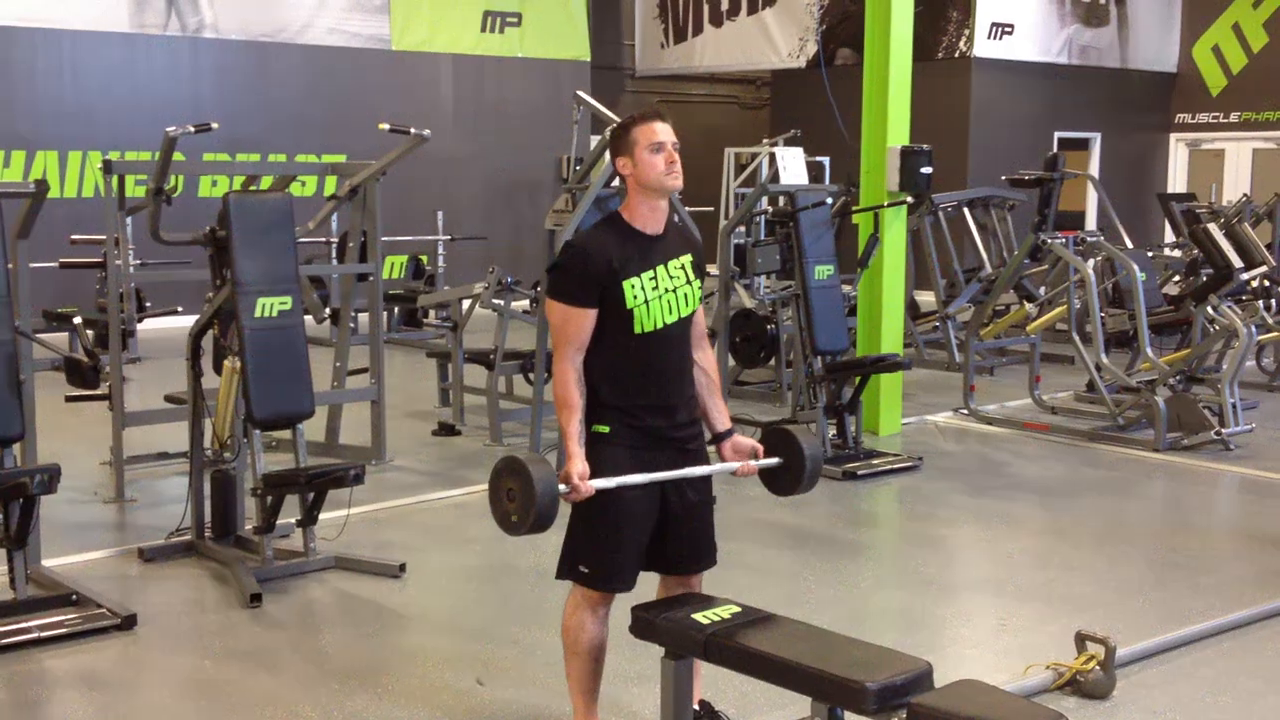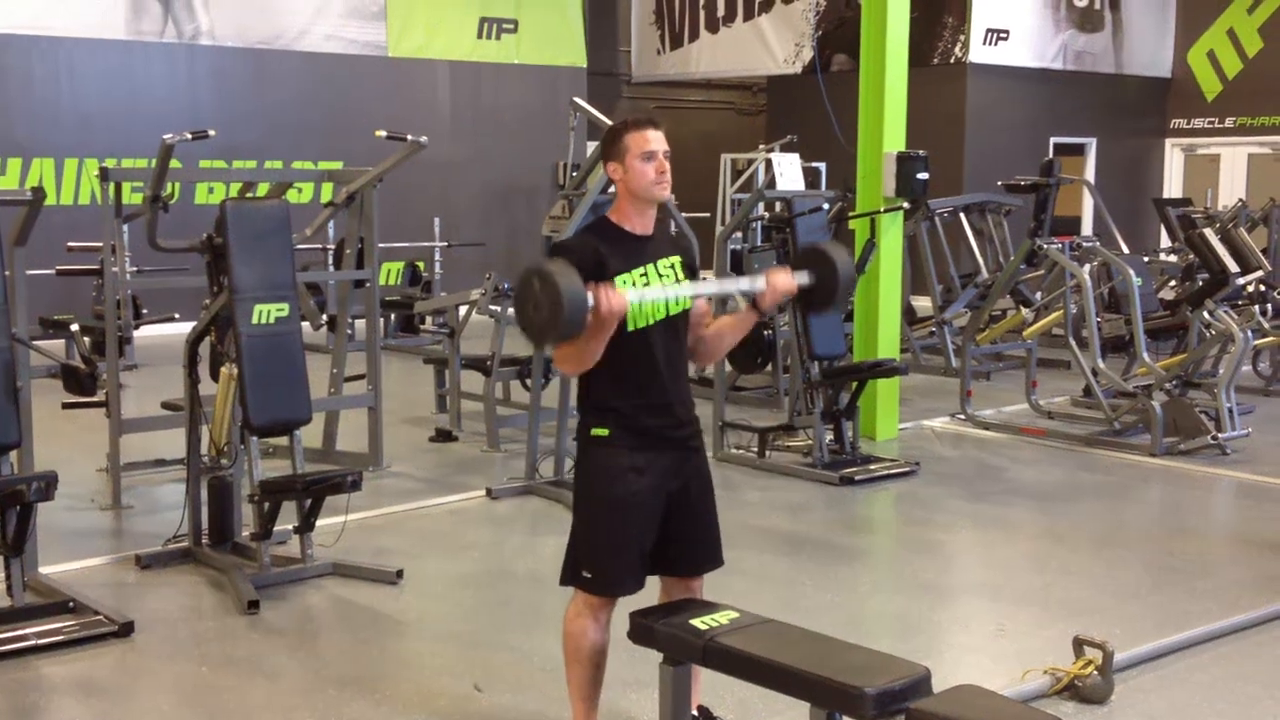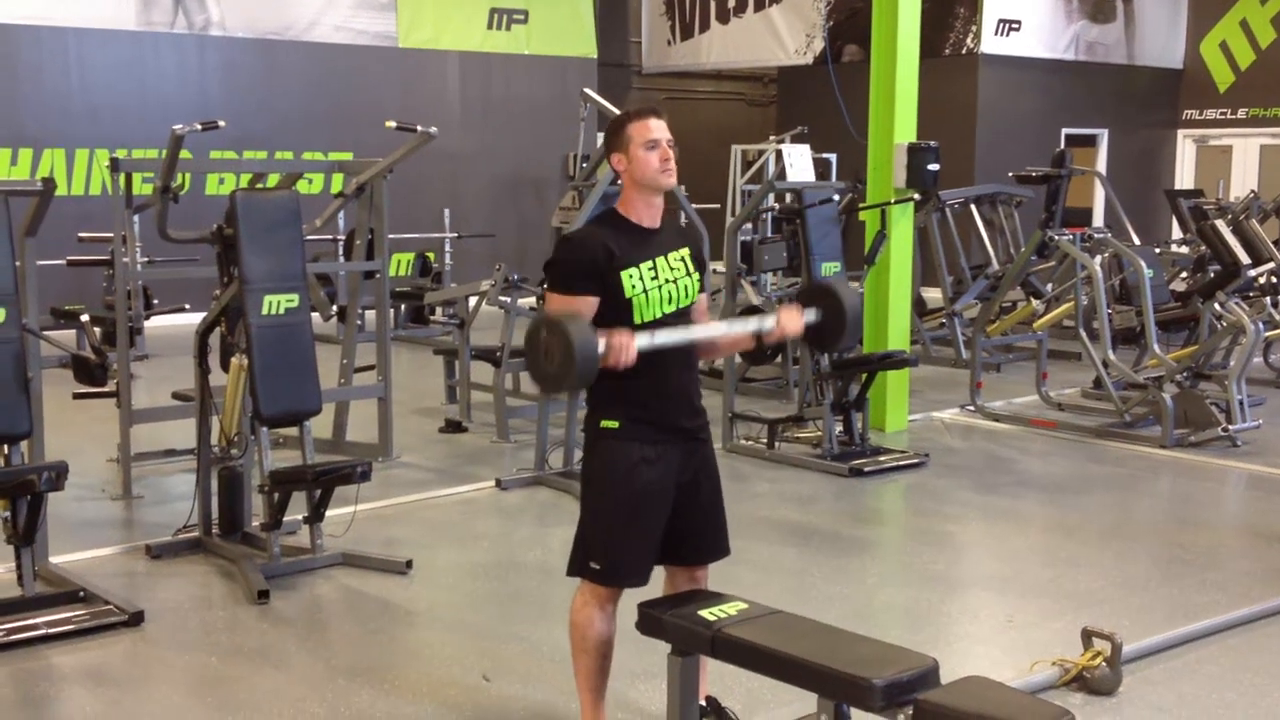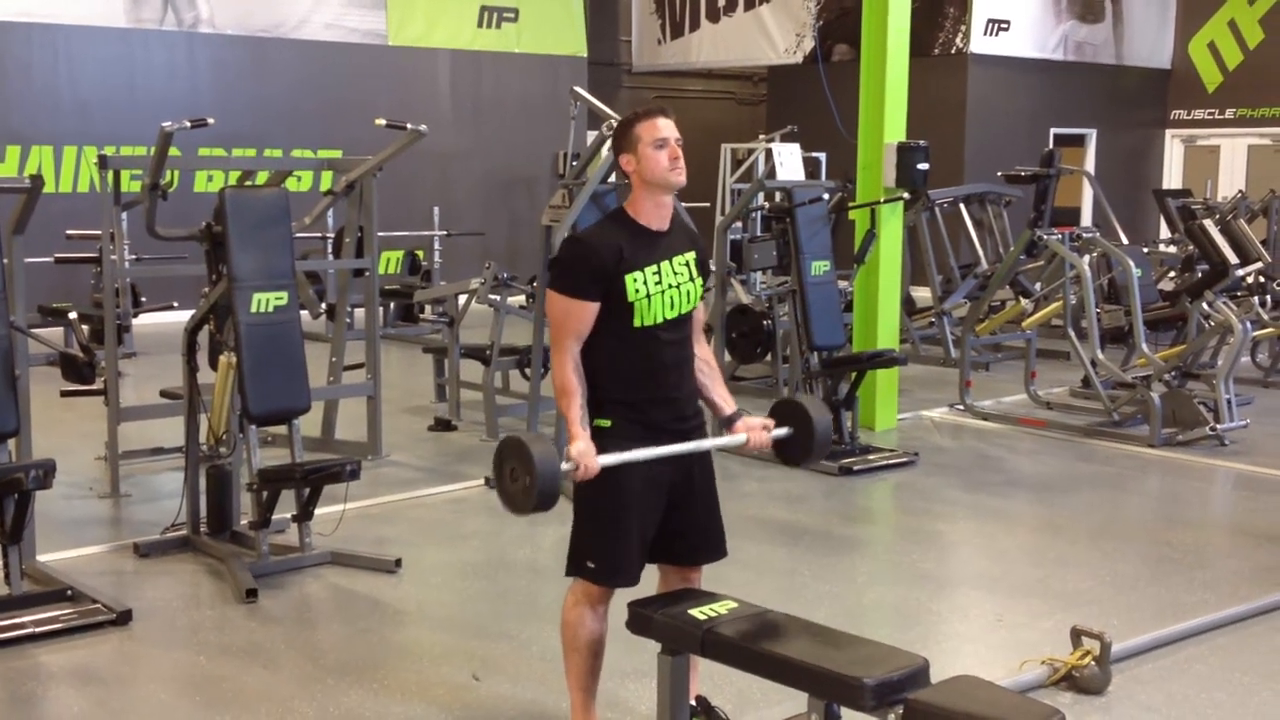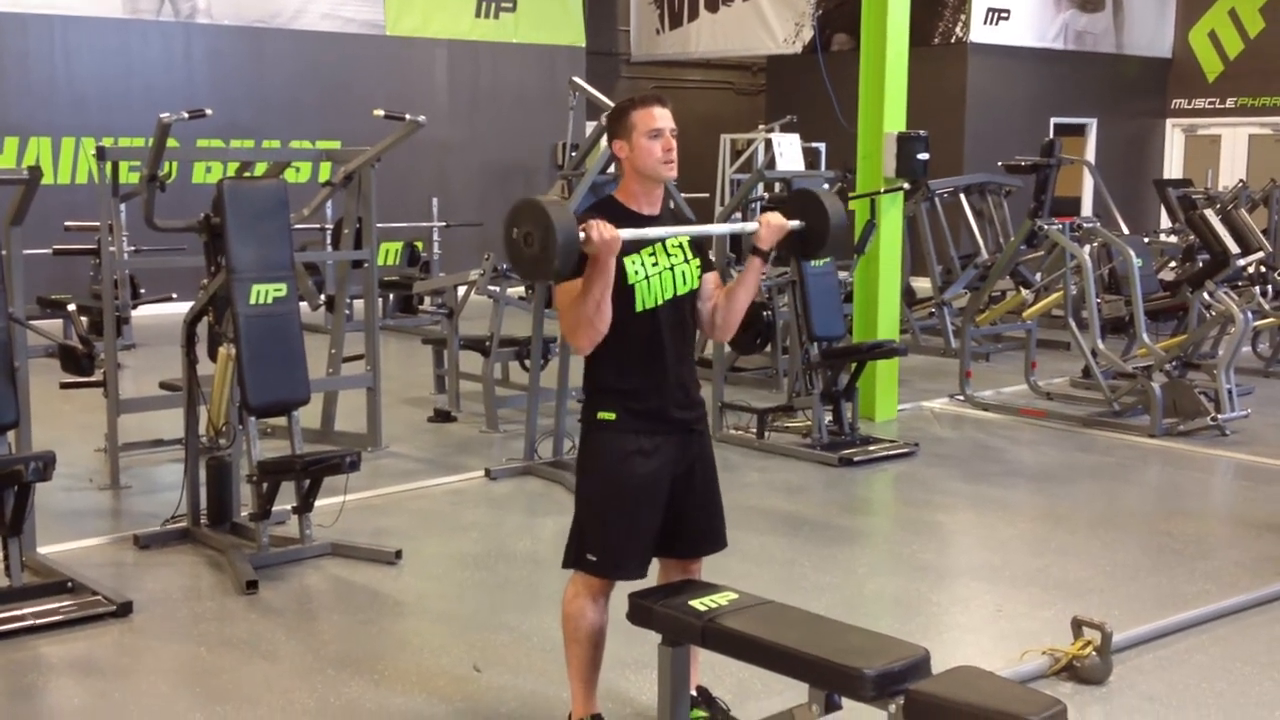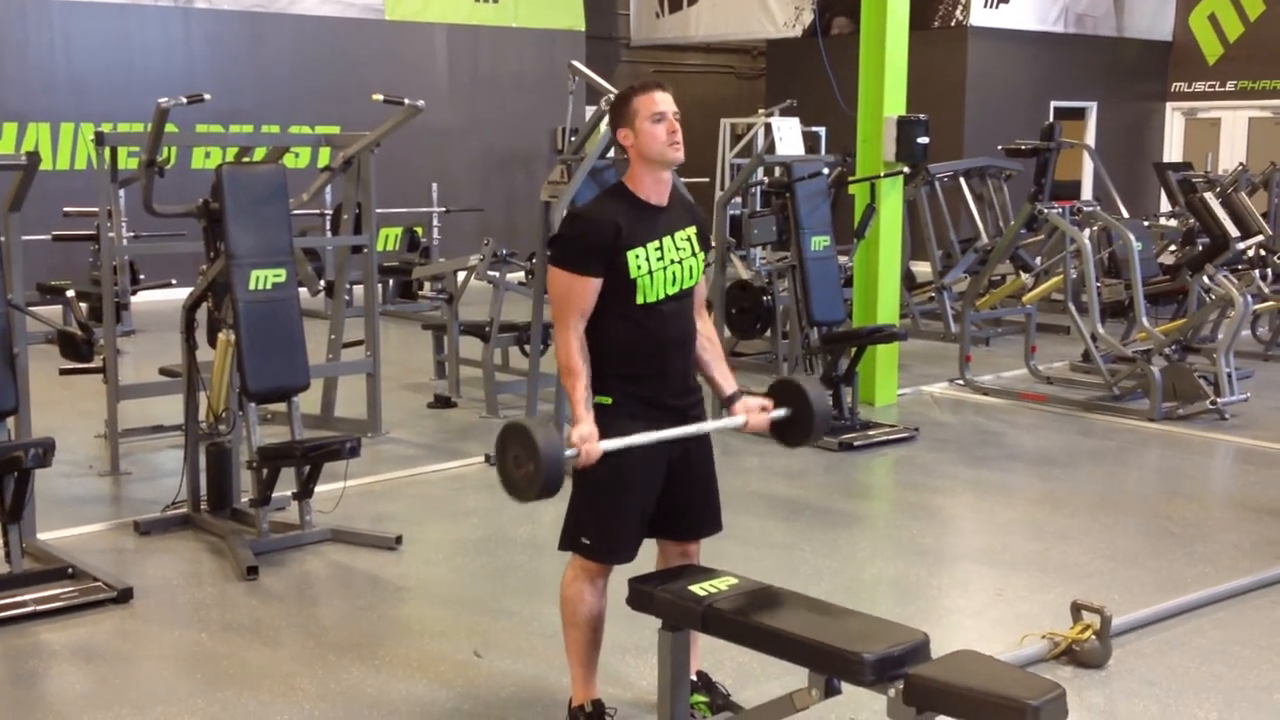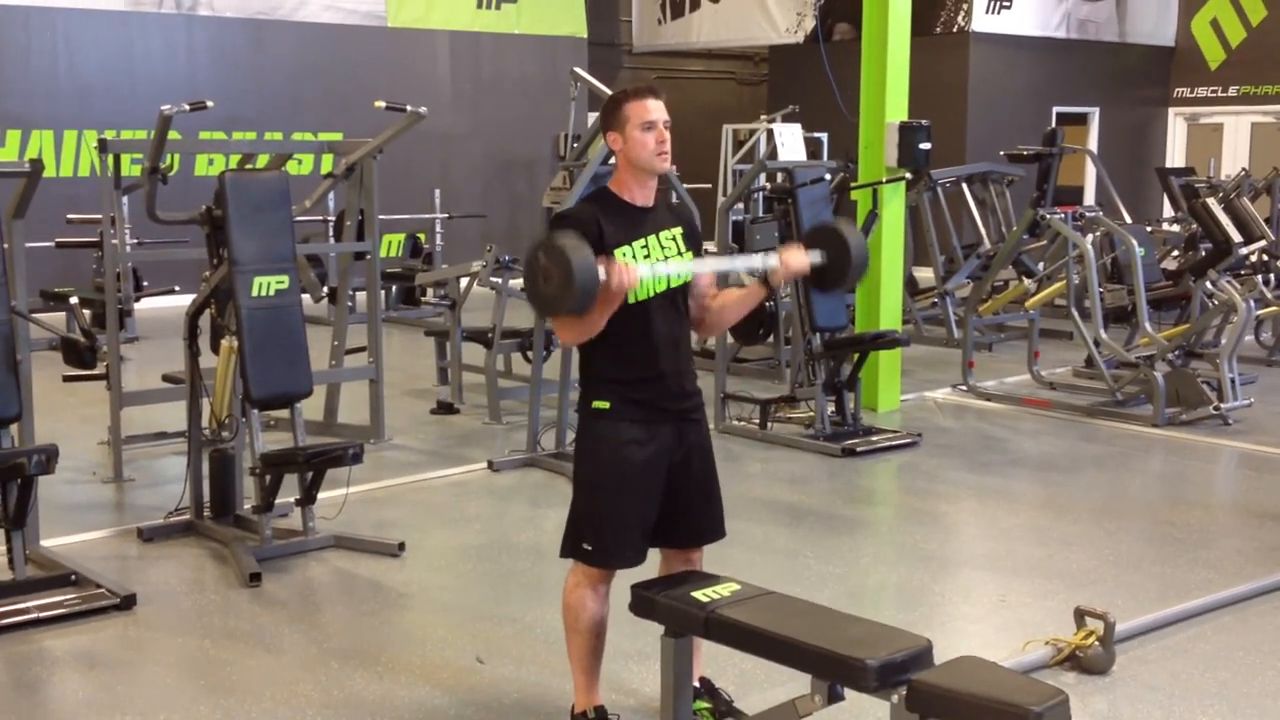
dt=0.7s
person 1, frame 1
left shoulder: (687, 244)
right shoulder: (591, 254)
right elbow: (568, 361)
left wrist: (724, 431)
right wrist: (574, 452)
left hip: (682, 442)
right hip: (617, 446)
left knee: (686, 577)
right knee: (595, 588)
person 1, frame 2
left shoulder: (678, 248)
right shoulder: (584, 255)
left elbow: (702, 347)
right elbow: (570, 362)
left wrist: (757, 305)
right wrist: (605, 317)
left hip: (681, 440)
right hip: (615, 448)
left knee: (686, 580)
right knee: (597, 592)
person 1, frame 3
left shoulder: (685, 241)
right shoulder: (588, 248)
left wrist: (762, 331)
right wrist: (604, 348)
left hip: (689, 431)
right hip: (623, 440)
left knee: (692, 568)
right knee: (603, 583)
person 1, frame 4
left shoulder: (690, 244)
right shoulder: (594, 249)
right elbow: (566, 351)
left wrist: (734, 415)
right wrist: (577, 437)
left hip: (685, 434)
right hip: (619, 443)
left knee: (686, 569)
right knee: (597, 582)
person 1, frame 5
left shoulder: (685, 229)
right shoulder: (590, 229)
left elbow: (718, 325)
right elbow: (581, 338)
left wrist: (758, 254)
right wrist: (602, 260)
left hip: (686, 421)
right hip: (621, 430)
left knee: (687, 560)
right knee: (598, 573)
person 1, frame 6
left shoulder: (689, 216)
right shoulder: (595, 224)
right elbow: (568, 328)
left wrist: (731, 392)
right wrist: (582, 417)
left hip: (684, 410)
right hip: (620, 416)
left knee: (684, 545)
right knee: (594, 558)
person 1, frame 7
left shoulder: (680, 219)
right shoulder: (585, 224)
left elbow: (706, 313)
right elbow: (568, 327)
left wrist: (767, 281)
right wrist: (608, 290)
left hip: (683, 411)
right hip: (617, 420)
left knee: (686, 552)
right knee: (595, 564)
